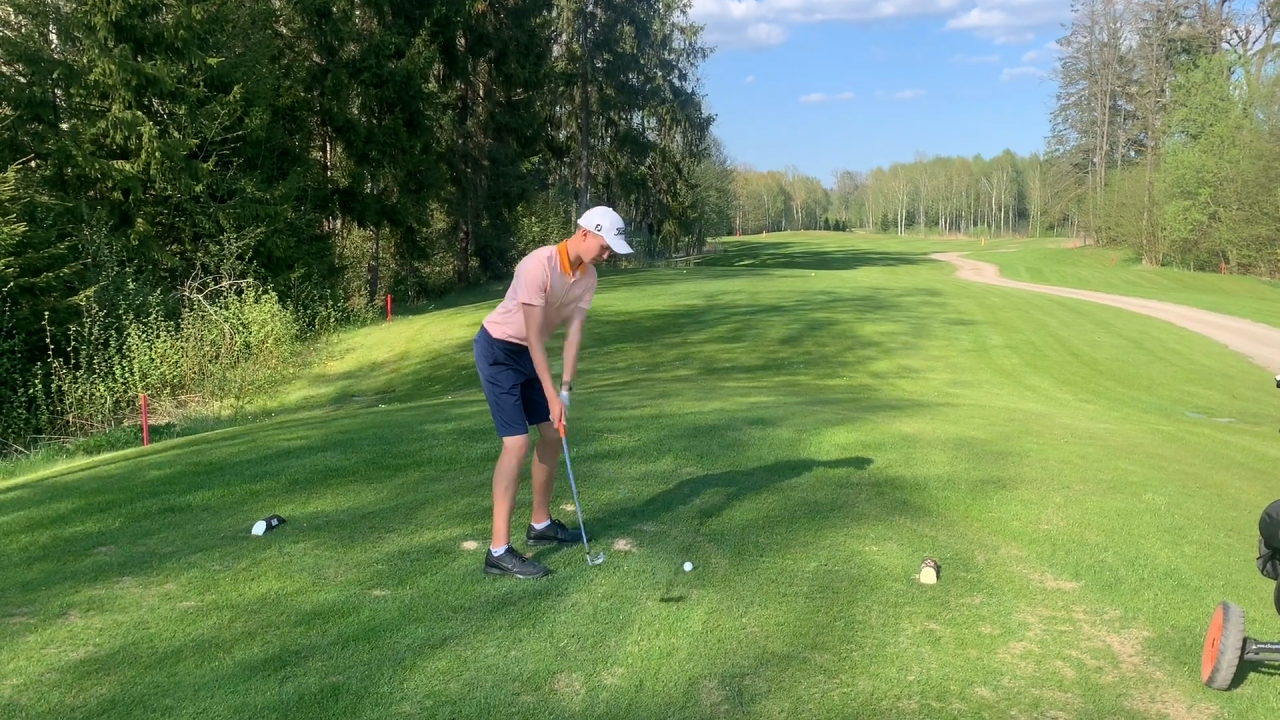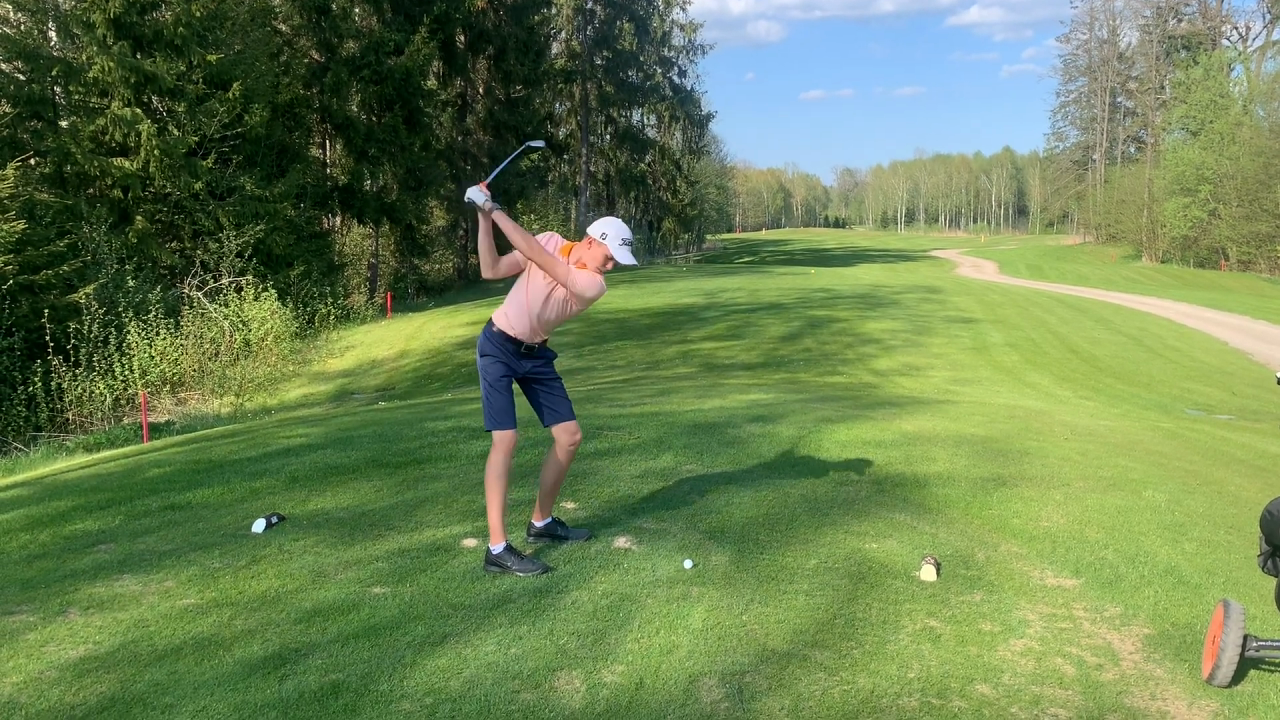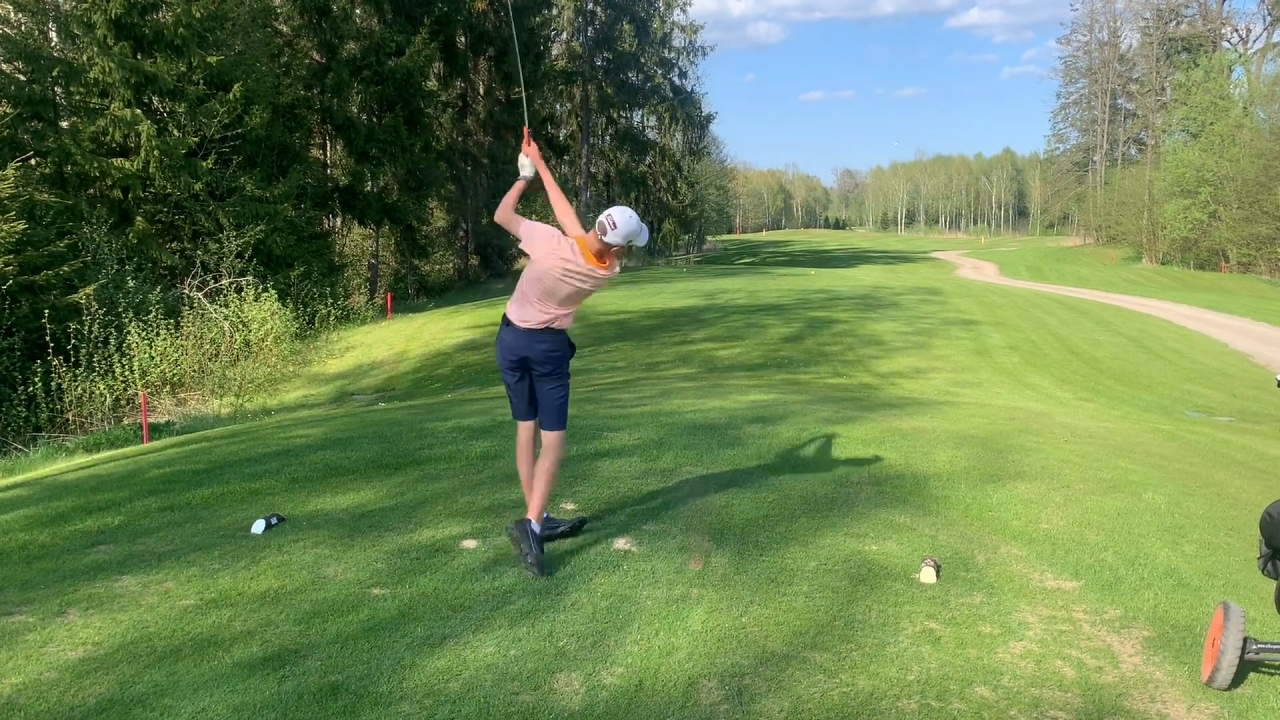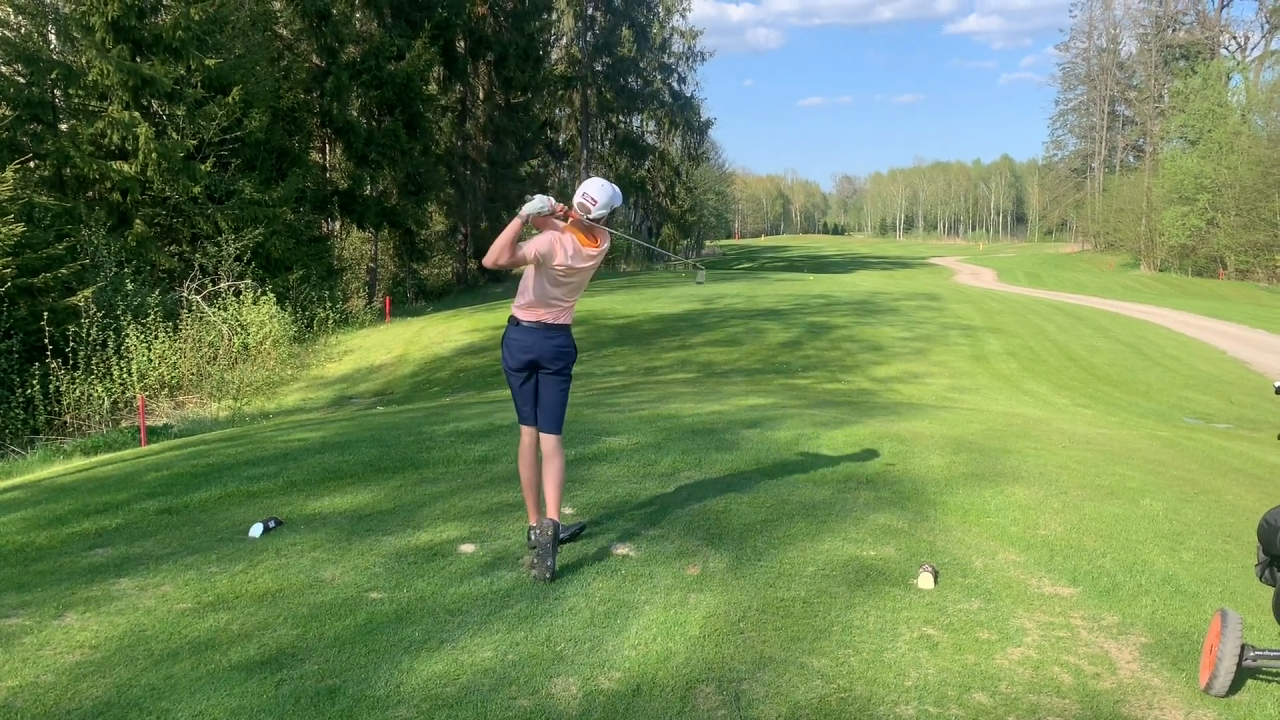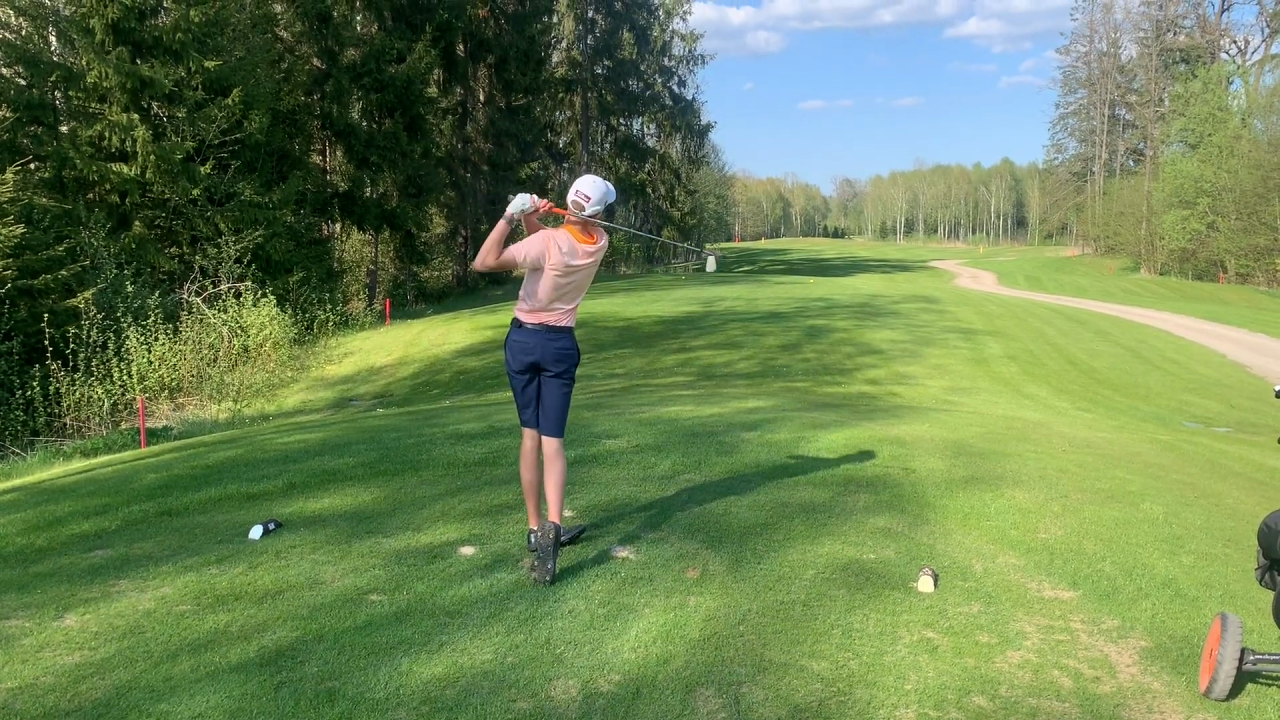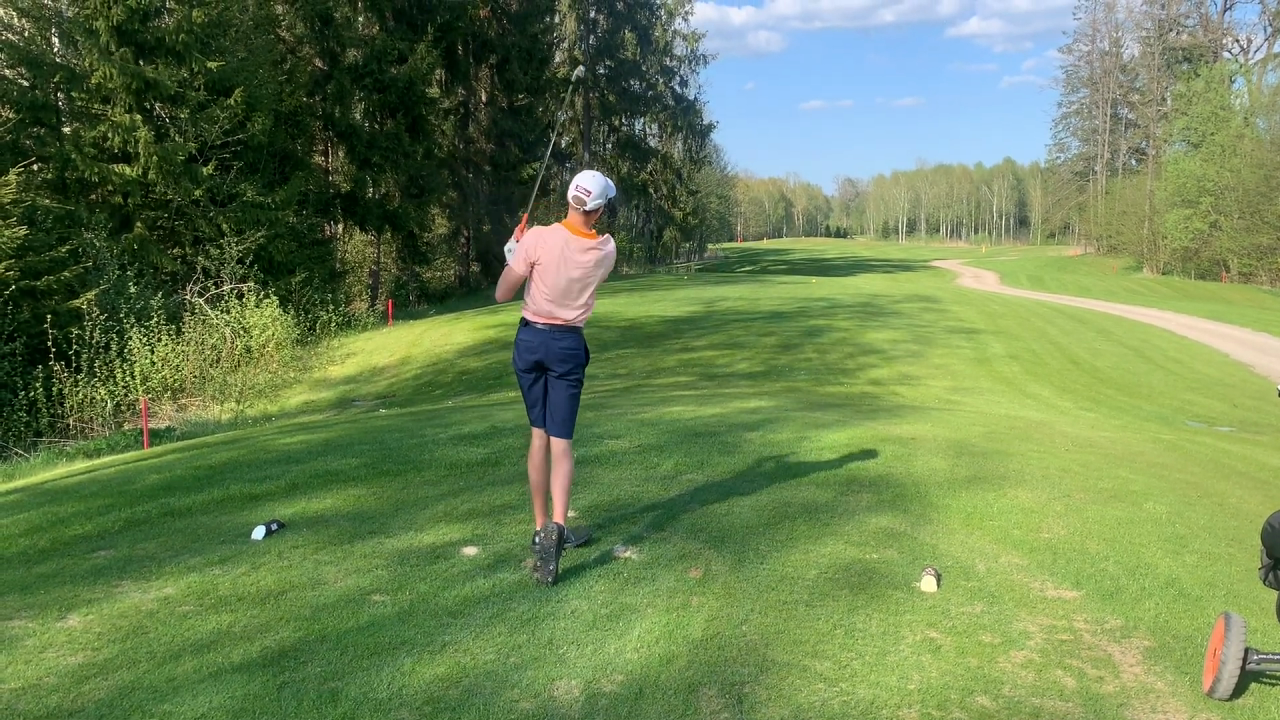
dt=0.5s
person 1, frame 1
left shoulder: (588, 277)
right shoulder: (538, 264)
left elbow: (574, 332)
right elbow: (533, 335)
left wrist: (566, 388)
right wrist: (550, 395)
left hip: (527, 352)
right hip: (498, 350)
left knee: (552, 432)
right knee: (517, 443)
left ankle: (541, 524)
right ankle: (499, 551)
person 1, frame 2
left shoulder: (593, 287)
right shoulder: (550, 241)
left elbow: (537, 256)
right elbow: (492, 271)
left wrist: (493, 209)
right wrist: (483, 217)
left hip: (534, 354)
right hip: (497, 347)
left knee: (569, 437)
right knee: (504, 439)
left ankle: (542, 521)
right ankle: (497, 548)
person 1, frame 3
left shoulder: (550, 243)
right shoulder: (608, 272)
left elbow: (501, 215)
right elbow: (570, 219)
left wrist: (527, 173)
right wrist: (540, 167)
left hip: (512, 338)
right hip: (548, 345)
left knee: (525, 428)
right knee: (552, 440)
left ankle: (536, 518)
right ankle: (531, 522)
person 1, frame 4
left shoulder: (552, 244)
right shoulder: (601, 244)
left elbow: (493, 260)
left wrist: (526, 214)
right wrist: (542, 215)
left hip: (519, 337)
right hip: (557, 342)
left knee: (528, 433)
right knee: (550, 438)
left ankle: (536, 525)
right ankle: (550, 524)
person 1, frame 5
left shoulder: (546, 244)
right shoulder: (599, 243)
left elbow: (483, 262)
left wrist: (512, 214)
right wrist: (532, 218)
left hip: (523, 339)
right hip: (560, 344)
left knee: (530, 435)
right knee: (552, 441)
left ankle: (535, 528)
right ankle: (551, 527)
person 1, frame 6
left shoulder: (537, 238)
right shoulder: (607, 249)
left elbow: (503, 295)
left wrist: (513, 254)
left hip: (529, 339)
right hip: (568, 344)
left knee: (538, 436)
right knee: (560, 442)
left ankle: (542, 529)
right ankle: (556, 529)
